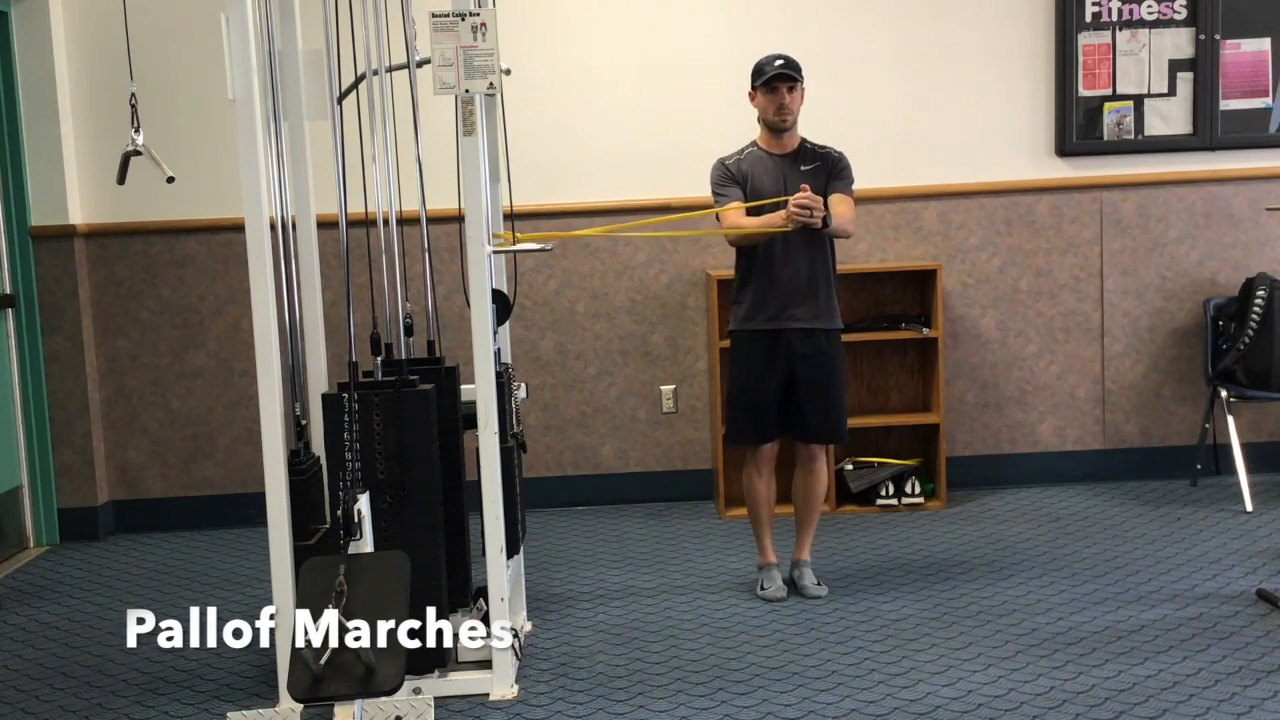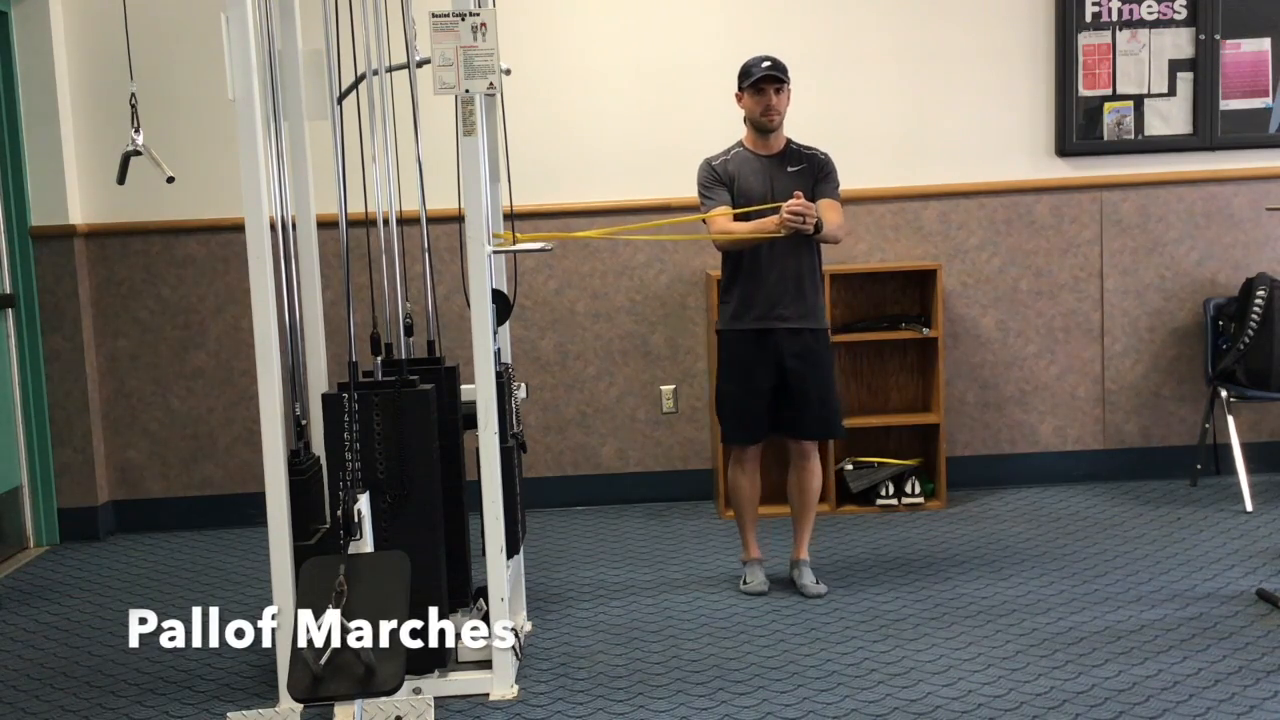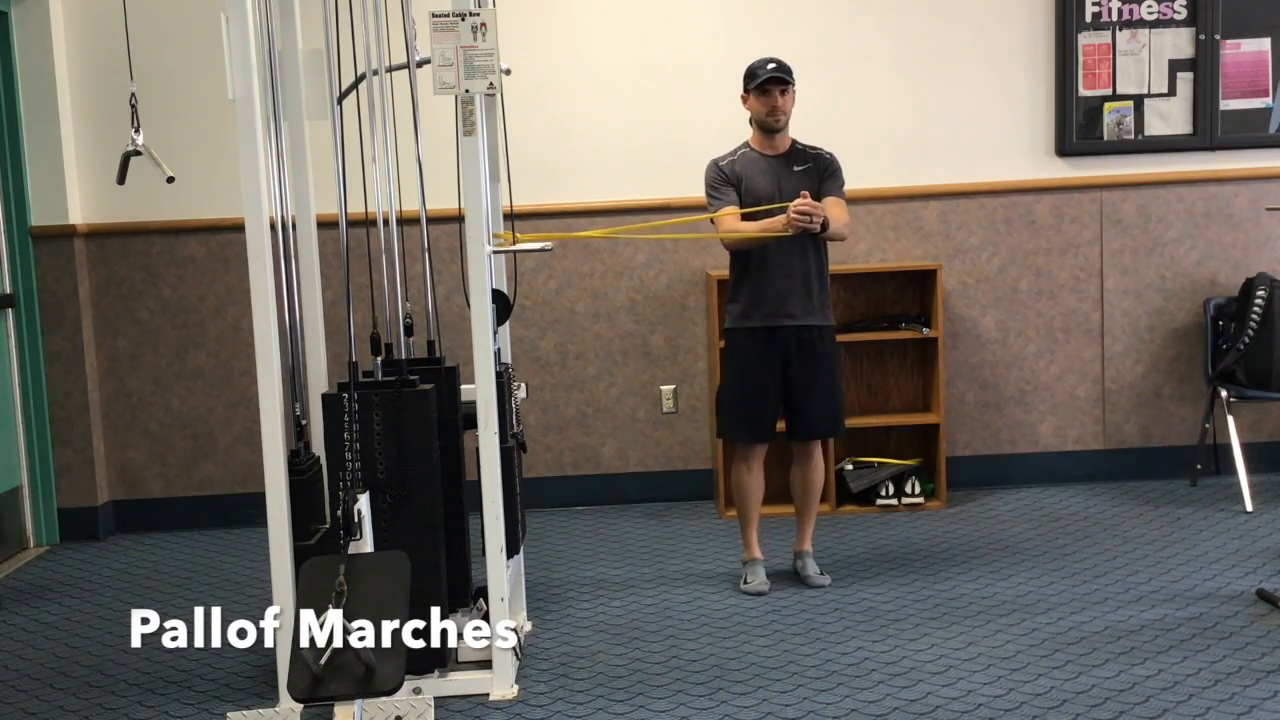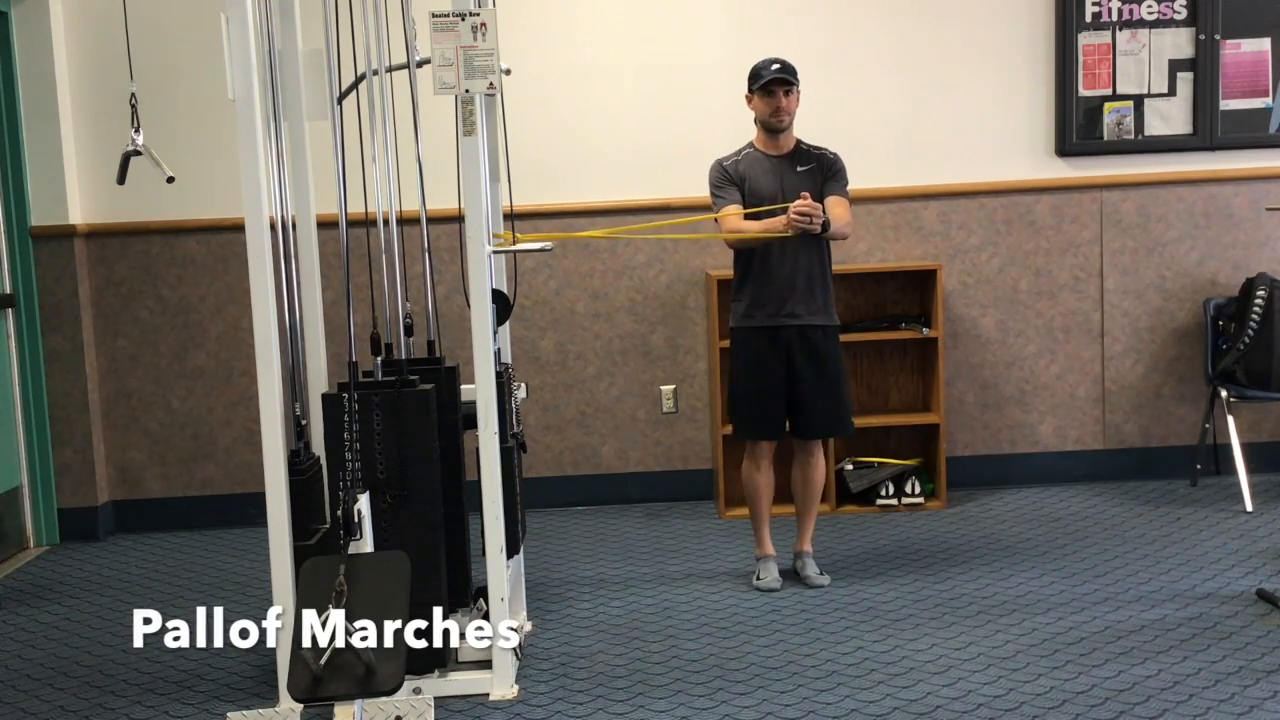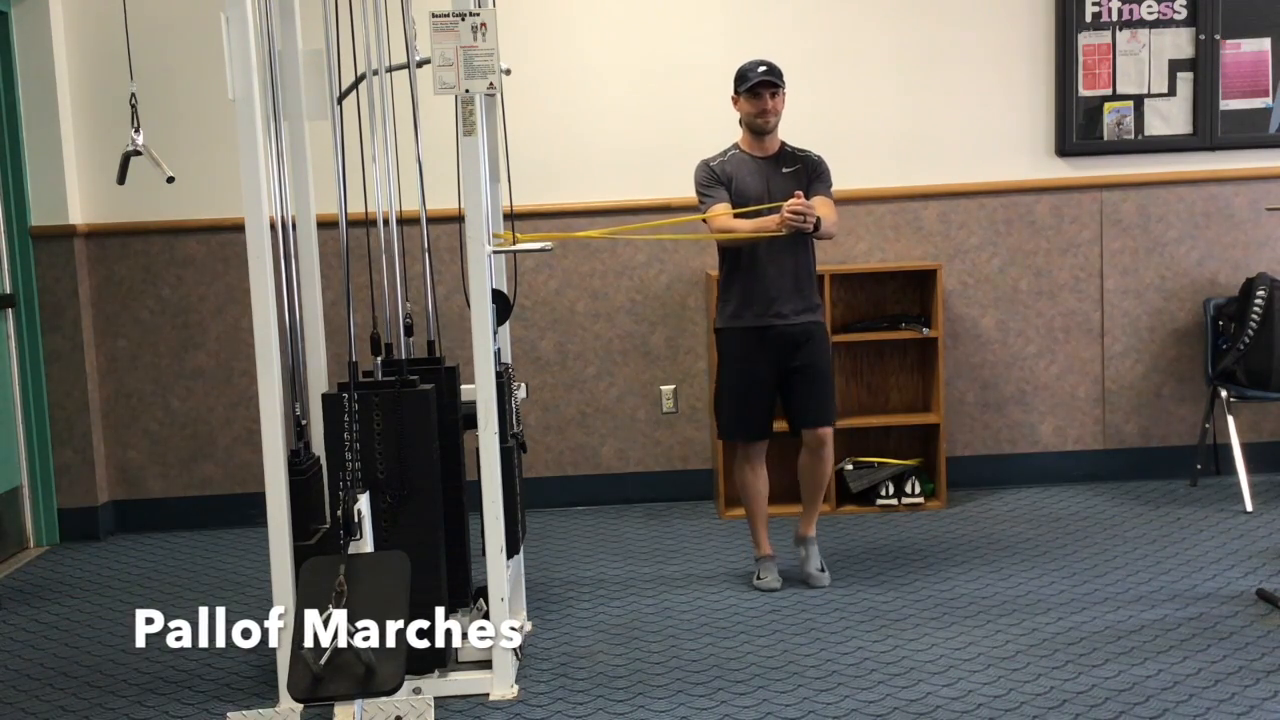
dt=0.5s
person 1, frame 1
left shoulder: (831, 162)
right shoulder: (732, 167)
left elbow: (847, 224)
right elbow: (735, 230)
left wrist: (821, 218)
right wrist: (784, 217)
left hip: (817, 325)
right hip: (756, 327)
left knee: (813, 449)
right knee: (760, 450)
left ankle: (803, 559)
right ankle: (768, 562)
person 1, frame 2
left shoulder: (816, 163)
right shoulder: (718, 168)
left elbow: (836, 229)
right elbow: (723, 234)
left wrist: (811, 223)
right wrist: (777, 224)
left hip: (804, 324)
right hip: (744, 327)
left knee: (806, 445)
right knee: (745, 447)
left ankle: (801, 559)
right ankle: (752, 557)
person 1, frame 3
left shoulder: (821, 162)
right shoulder: (725, 168)
left elbow: (842, 226)
right elbow: (730, 233)
left wrist: (818, 222)
right wrist: (784, 221)
left hip: (811, 321)
right hip: (751, 324)
left knee: (810, 442)
right knee: (749, 445)
left ankle: (804, 549)
right ankle: (752, 555)
person 1, frame 4
left shoulder: (825, 163)
right shoulder: (729, 169)
left elbow: (844, 226)
right elbow: (733, 232)
left wrist: (819, 223)
right wrist: (784, 222)
left hip: (814, 320)
right hip: (756, 323)
left knee: (810, 441)
right knee: (759, 442)
left ankle: (804, 550)
right ankle: (765, 553)
person 1, frame 5
left shoulder: (809, 164)
right shoulder: (714, 169)
left elbow: (830, 224)
right elbow: (723, 229)
left wrist: (810, 222)
right wrist: (777, 221)
left hip: (802, 317)
right hip: (743, 323)
left knee: (819, 435)
right knee: (749, 444)
left ankle: (807, 537)
right ankle: (764, 553)
